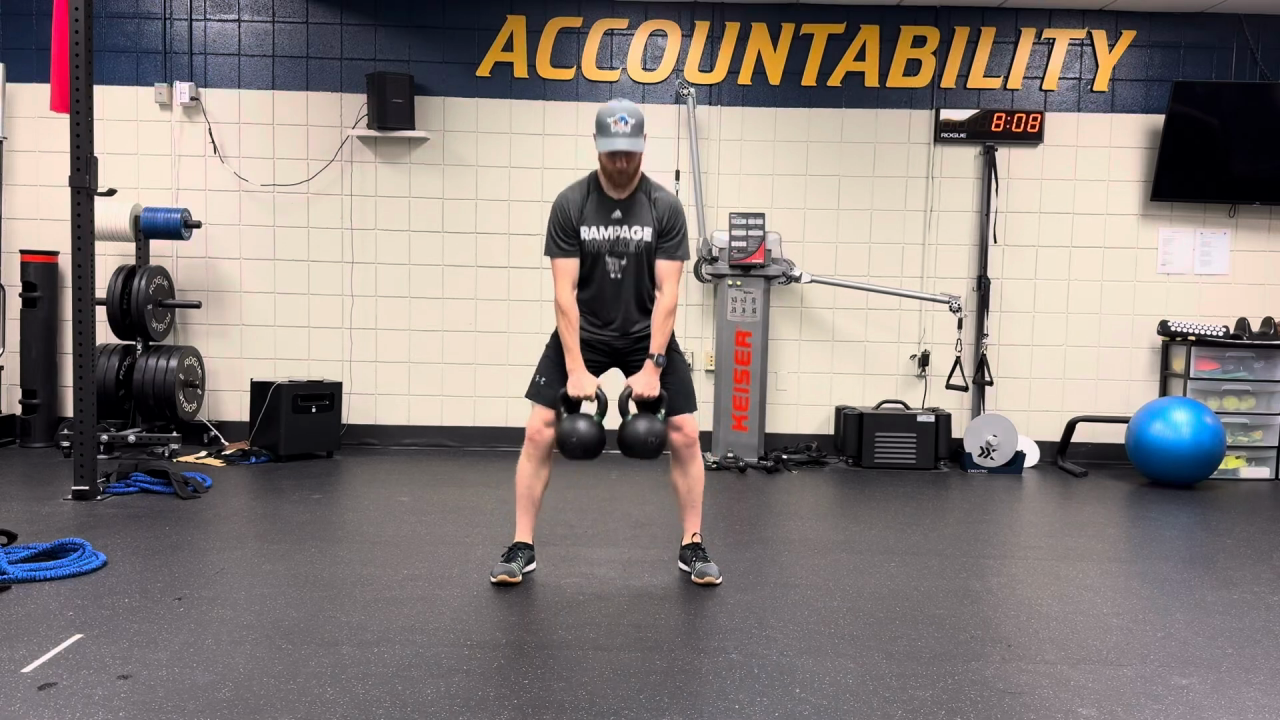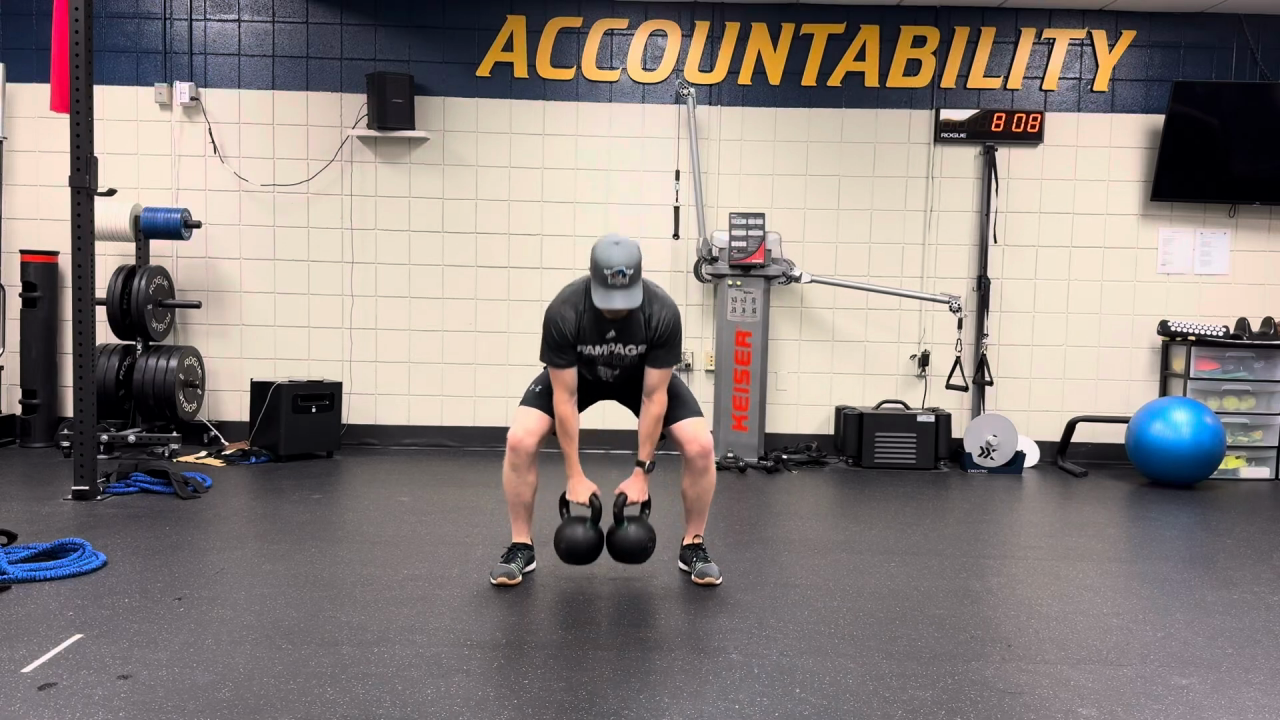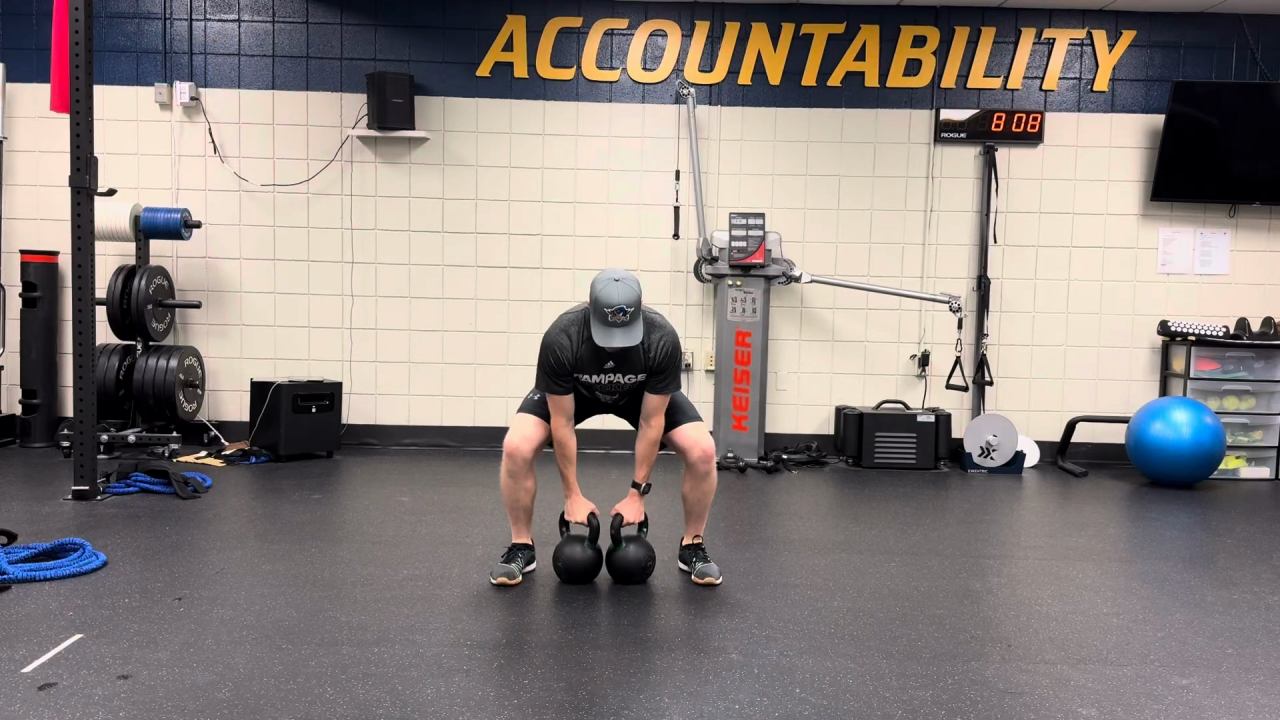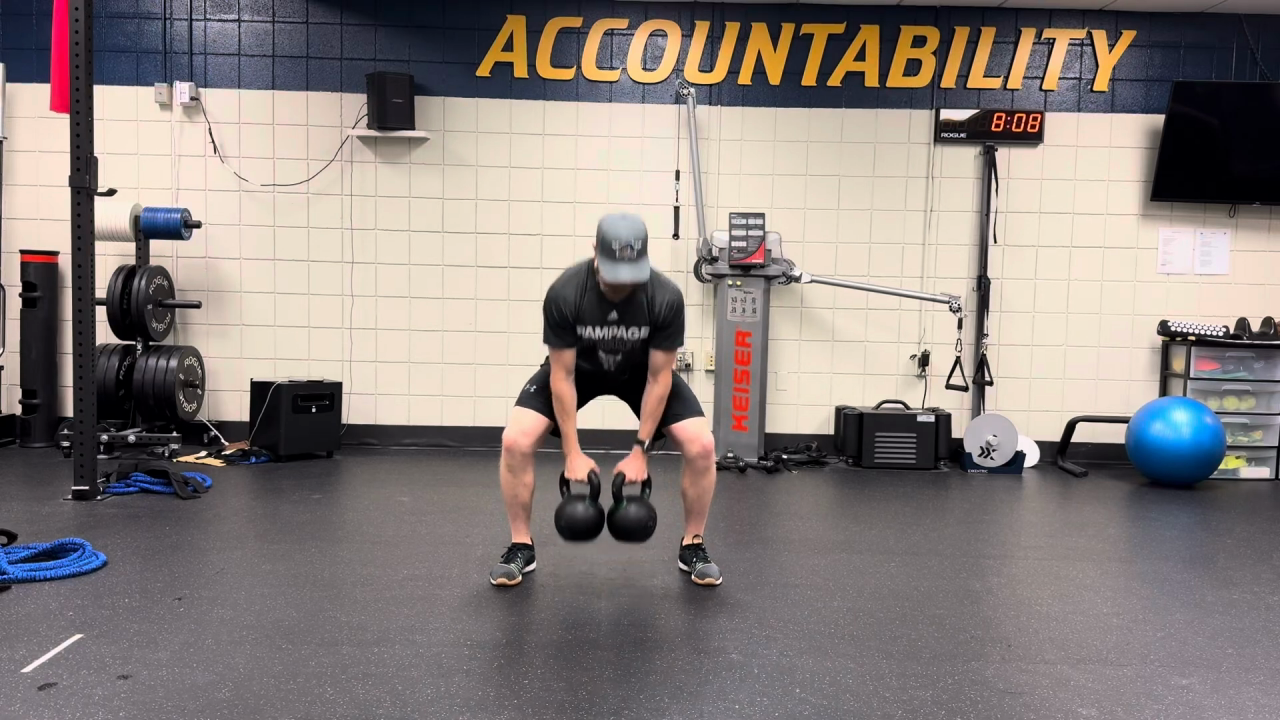
dt=0.5s
person 1, frame 1
left shoulder: (666, 207)
right shoulder: (569, 205)
left elbow: (667, 293)
right elbow: (565, 292)
left wrist: (652, 365)
right wrist: (576, 368)
left hip: (646, 334)
right hip: (583, 332)
left knee: (685, 435)
right knee: (539, 432)
left ankle: (692, 547)
right ankle: (521, 547)
person 1, frame 2
left shoulder: (663, 312)
right shoulder: (563, 311)
left elbow: (654, 396)
right elbow: (564, 398)
left wrist: (641, 472)
right wrist: (575, 476)
left hip: (642, 379)
right hip: (577, 376)
left knee: (700, 445)
right knee: (521, 440)
left ankle: (693, 546)
right ankle: (521, 547)
person 1, frame 3
left shoulder: (663, 339)
right shoulder: (561, 339)
left elbow: (652, 421)
right elbow: (562, 422)
left wrist: (637, 494)
right wrist: (573, 496)
left hip: (643, 392)
right hip: (574, 390)
left knee: (702, 451)
right knee: (516, 448)
left ankle: (692, 546)
right ankle: (521, 547)
person 1, frame 4
left shoulder: (666, 297)
right shoulder: (565, 292)
left elbow: (659, 377)
right elbow: (562, 377)
left wrist: (640, 451)
right wrist: (573, 454)
left hip: (641, 369)
right hip: (578, 366)
left knee: (700, 445)
right knee: (516, 441)
left ankle: (692, 547)
right ankle: (521, 547)
